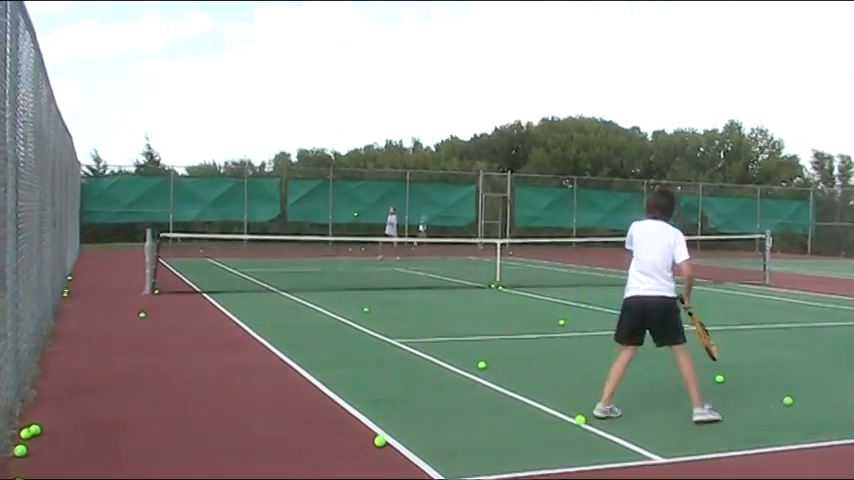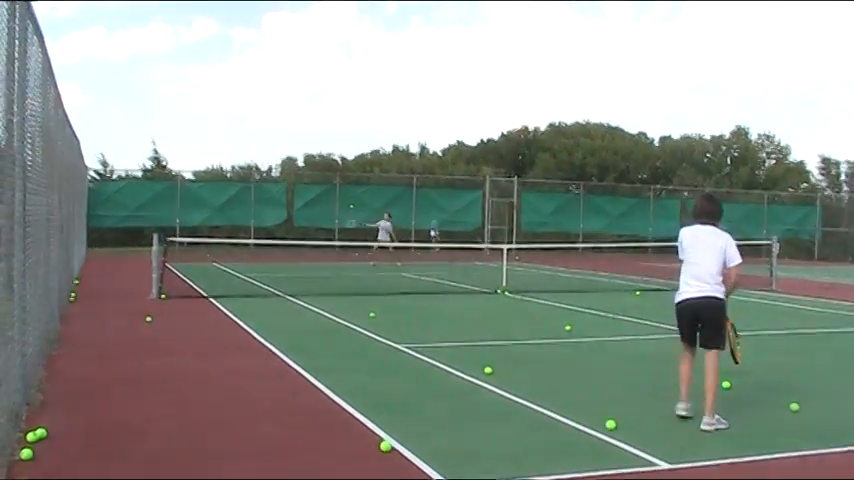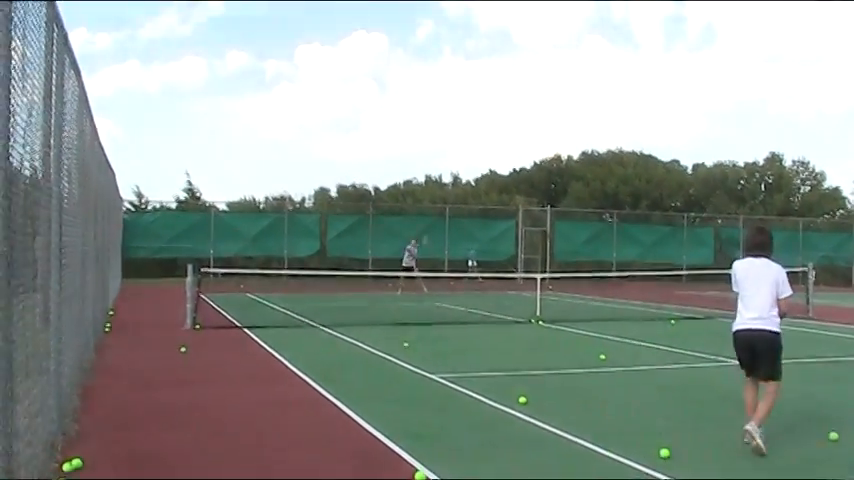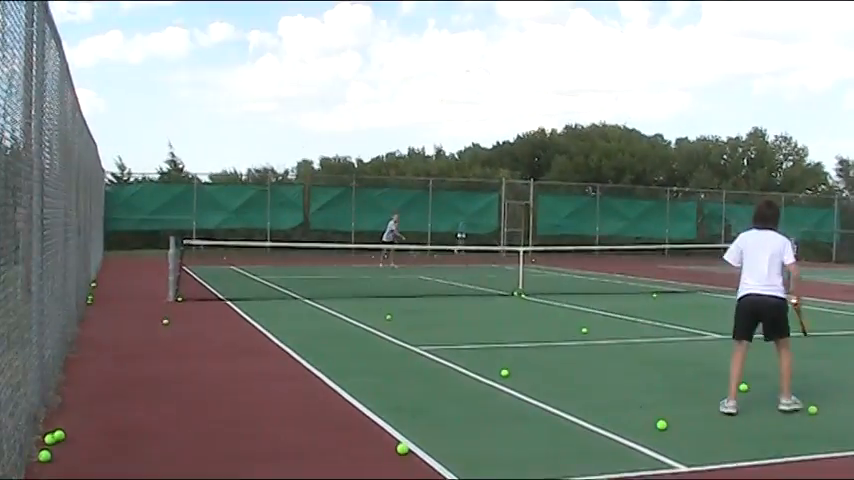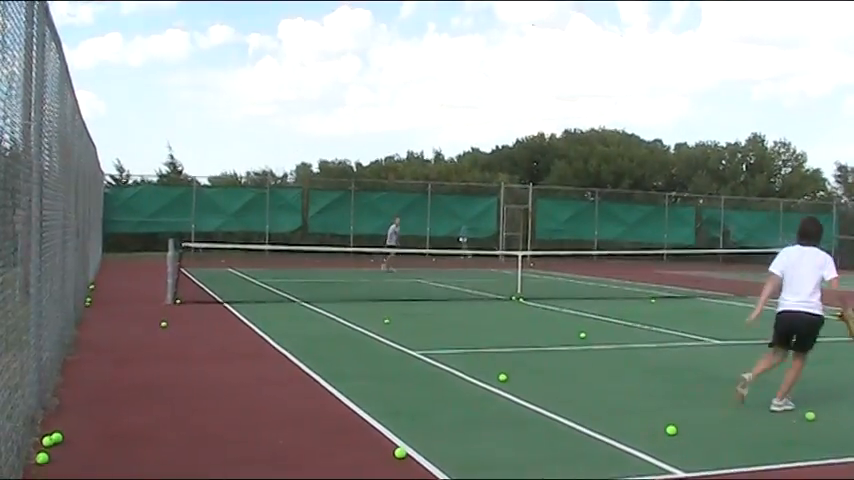
dt=0.3s
person 1, frame 1
left shoulder: (636, 228)
right shoulder: (674, 234)
right elbow: (687, 272)
right wrist: (687, 296)
left hip: (634, 298)
right hip: (663, 300)
left knee: (626, 354)
right knee: (681, 354)
left ankle: (604, 404)
right ankle: (699, 408)
person 1, frame 2
left shoulder: (685, 233)
right shoulder: (725, 238)
right elbow: (733, 277)
right wrist: (723, 295)
left hip: (685, 300)
right hip: (713, 301)
left knee: (687, 351)
right knee: (711, 359)
left ankle: (683, 403)
right ankle: (709, 417)
person 1, frame 3
left shoulder: (737, 266)
right shoulder: (777, 270)
right elbow: (784, 308)
left hip: (741, 331)
right hip: (768, 333)
left knee: (751, 381)
right knee: (771, 388)
left ankle: (752, 428)
right ankle: (754, 425)
person 1, frame 4
left shoulder: (744, 238)
right shoulder: (783, 241)
left elbow: (735, 268)
right elbow: (794, 273)
right wrist: (796, 296)
left hip: (748, 298)
right hip: (775, 299)
left knee: (740, 350)
right knee: (784, 348)
left ankle: (730, 401)
right ankle: (786, 398)
person 1, frame 5
left shoulder: (786, 252)
right shoulder: (824, 258)
left elbow: (772, 282)
right elbow: (836, 287)
left wrist: (759, 308)
right wrist: (844, 308)
left hip: (785, 312)
right hip: (811, 315)
left knee: (777, 354)
right knee: (799, 357)
left ankle: (750, 377)
right ankle: (779, 400)
